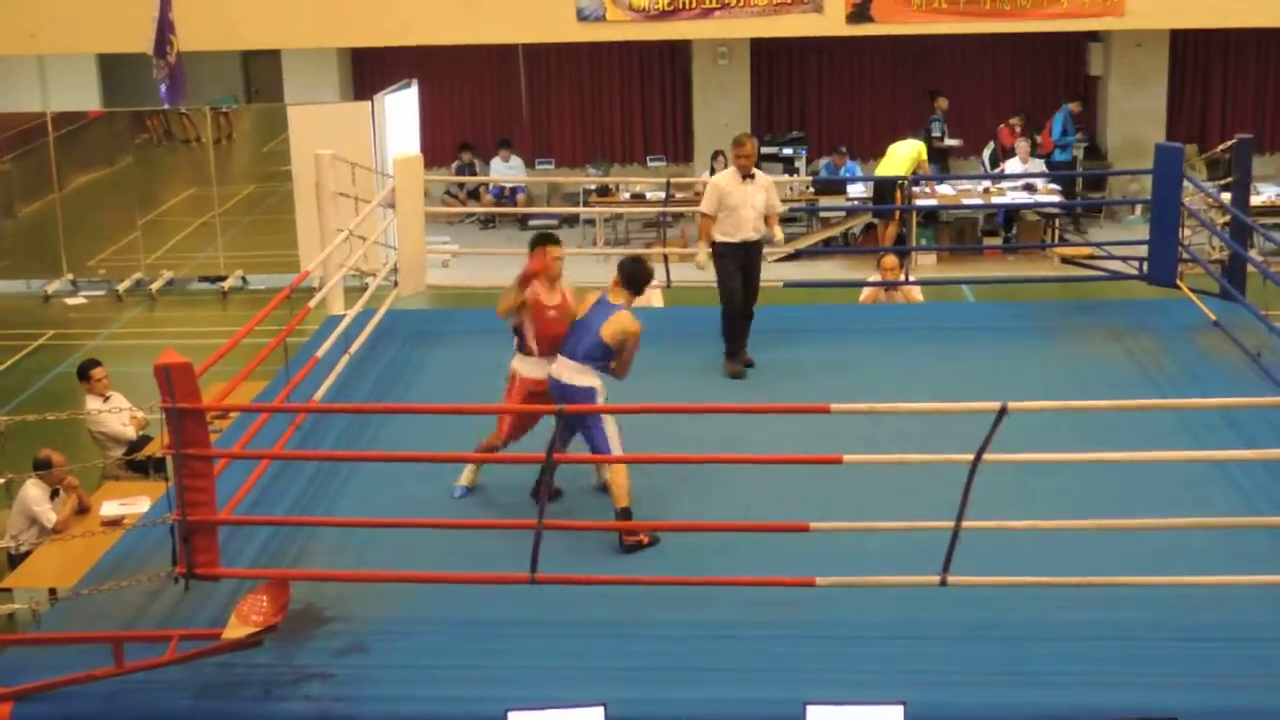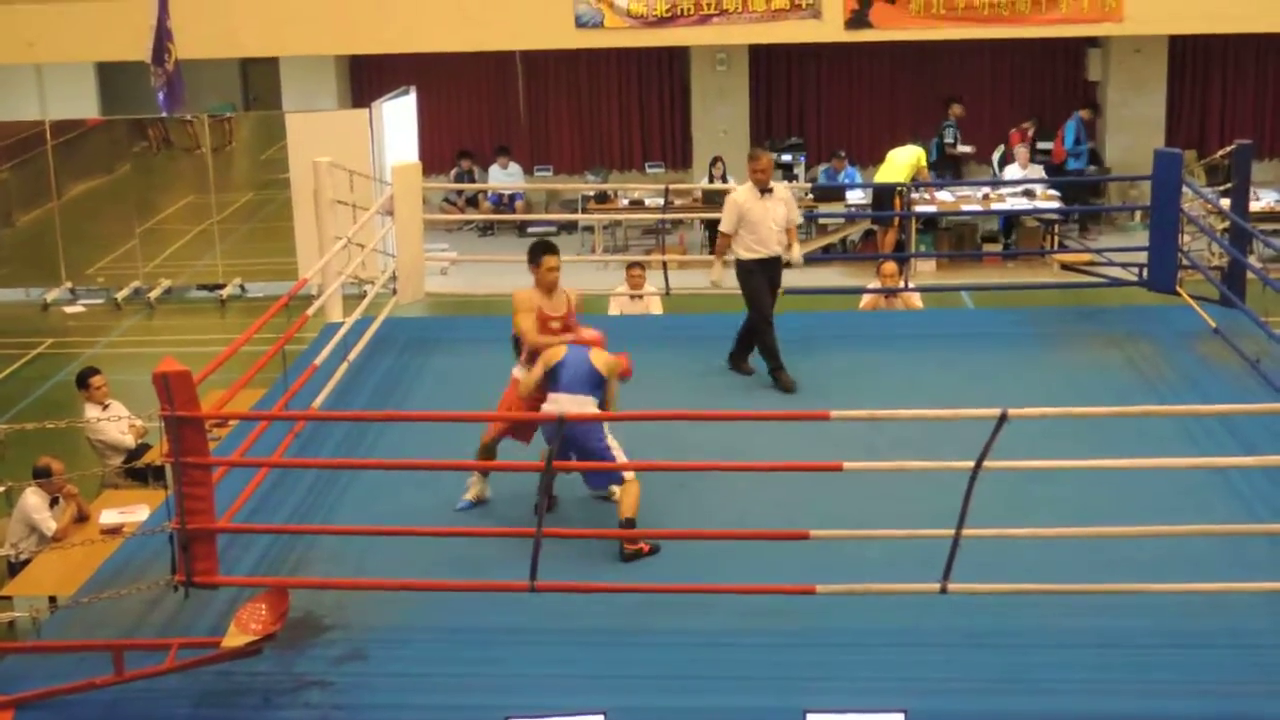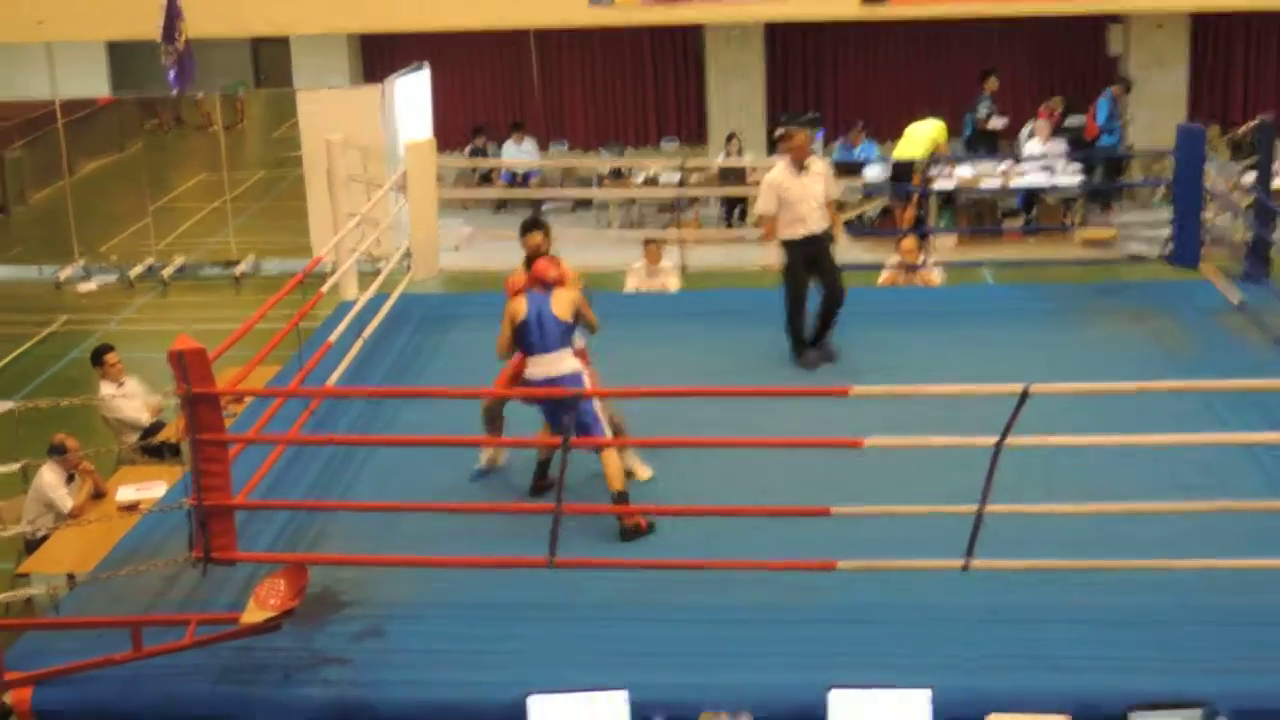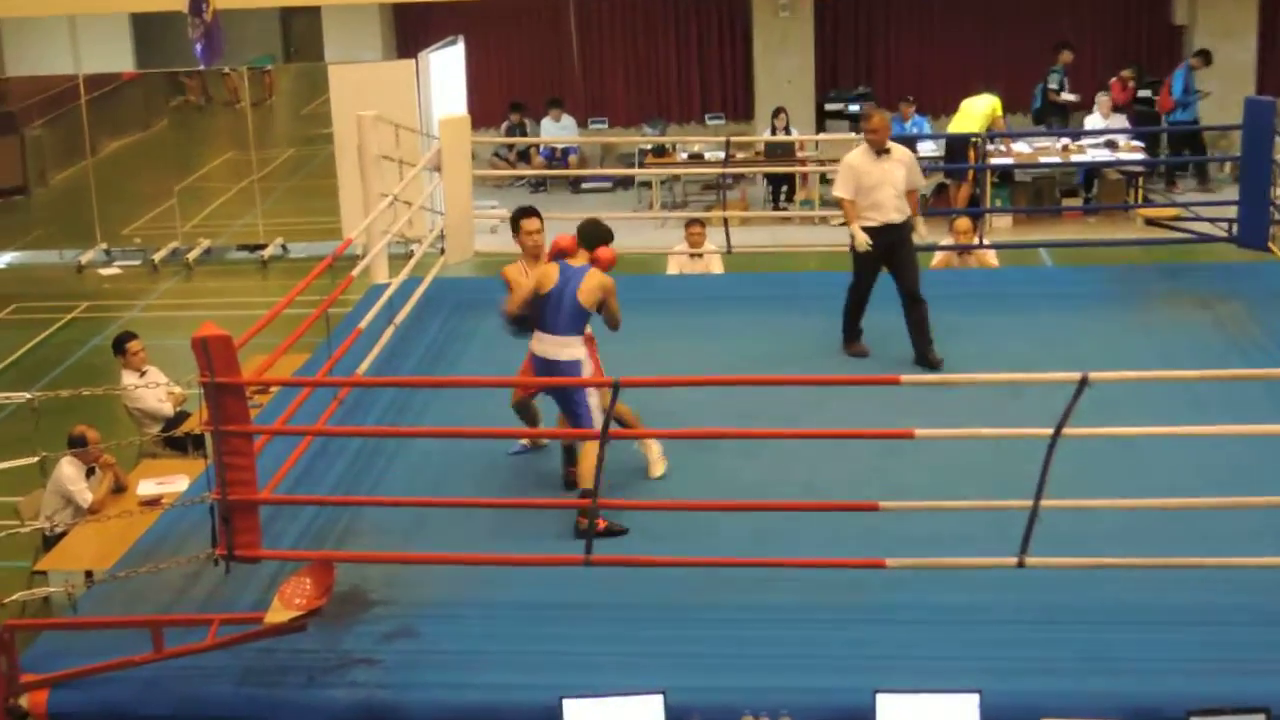
dt=0.3s
person 1, frame 1
left shoulder: (592, 299)
right shoulder: (631, 325)
right elbow: (620, 373)
left hip: (557, 378)
right hip: (584, 389)
left knee: (564, 432)
right knee: (615, 460)
left ankle: (543, 486)
right ankle: (629, 533)
person 1, frame 2
left shoulder: (555, 352)
right shoulder: (610, 360)
left elbow: (525, 390)
right elbow: (608, 407)
right hip: (585, 420)
left knee: (558, 452)
right knee: (628, 481)
left ankle: (546, 498)
right ankle: (629, 543)
person 1, frame 3
left shoulder: (515, 305)
right shoulder: (571, 295)
left elbow: (503, 352)
right elbow: (593, 327)
left hip: (536, 378)
right hip: (568, 376)
left knee: (556, 425)
right knee: (604, 445)
left ankle: (540, 479)
right ankle: (626, 517)
person 1, frame 4
left shoulder: (547, 270)
right shoulder: (603, 281)
left elbow: (512, 309)
right elbow: (614, 323)
left wrist: (526, 318)
left hip: (539, 355)
right hip: (571, 361)
left knee: (571, 410)
right knee: (590, 436)
left ankle: (570, 471)
right ankle: (586, 518)
person 2, frame 1
left shoulder: (566, 291)
right shoulder: (524, 290)
right elbow: (503, 311)
right wrist: (522, 282)
right hip: (527, 375)
right knee: (502, 437)
left ankle: (603, 472)
right ankle: (471, 471)
person 2, frame 2
left shoulder: (569, 298)
right shoulder: (522, 299)
left elbow: (578, 334)
right elbow: (531, 342)
right wrist: (571, 337)
right knee: (491, 439)
right ankle: (479, 486)
person 2, frame 3
left shoulder: (566, 273)
right shoulder: (518, 278)
left knee: (599, 406)
right knee: (491, 403)
left ankle: (627, 455)
right ankle: (493, 452)
person 2, frame 4
left shoulder: (561, 257)
right shoulder: (513, 272)
left knee: (604, 401)
right knee: (519, 399)
left ankle: (649, 445)
right ankle: (537, 435)
person 3, frame 1
left shoulder: (765, 182)
right shoulder: (719, 182)
left elbow: (771, 211)
right elbow: (707, 216)
left wrist: (775, 228)
right wrist: (702, 247)
left hip: (753, 247)
right hip: (727, 248)
left knee: (747, 304)
right knee: (732, 302)
left ankle: (738, 349)
right ankle: (732, 355)
person 3, frame 2
left shoulder: (784, 195)
right shoulder: (737, 198)
left elbow: (791, 226)
right elbow: (726, 234)
left wrist: (794, 247)
right wrist: (717, 264)
left hip: (774, 262)
right hip: (750, 265)
left knee: (759, 317)
right knee: (762, 318)
left ankle: (738, 356)
right ankle: (777, 371)
person 3, frame 3
left shoulder: (822, 169)
right shoulder: (774, 178)
right elbow: (768, 217)
left wrist: (835, 229)
right wrist: (773, 247)
left hip: (819, 240)
right hip: (792, 244)
left knee: (836, 291)
right knee: (797, 299)
left ankle: (818, 339)
right ankle: (801, 348)
person 3, frame 4
left shoulder: (905, 157)
right shoulder: (852, 161)
left elbow: (912, 191)
right elbow: (846, 200)
left wrist: (917, 221)
right wrist: (856, 230)
left hip: (899, 230)
right hip: (869, 233)
left knee: (912, 291)
right knee: (860, 289)
left ankle: (924, 350)
right ankle: (851, 339)
